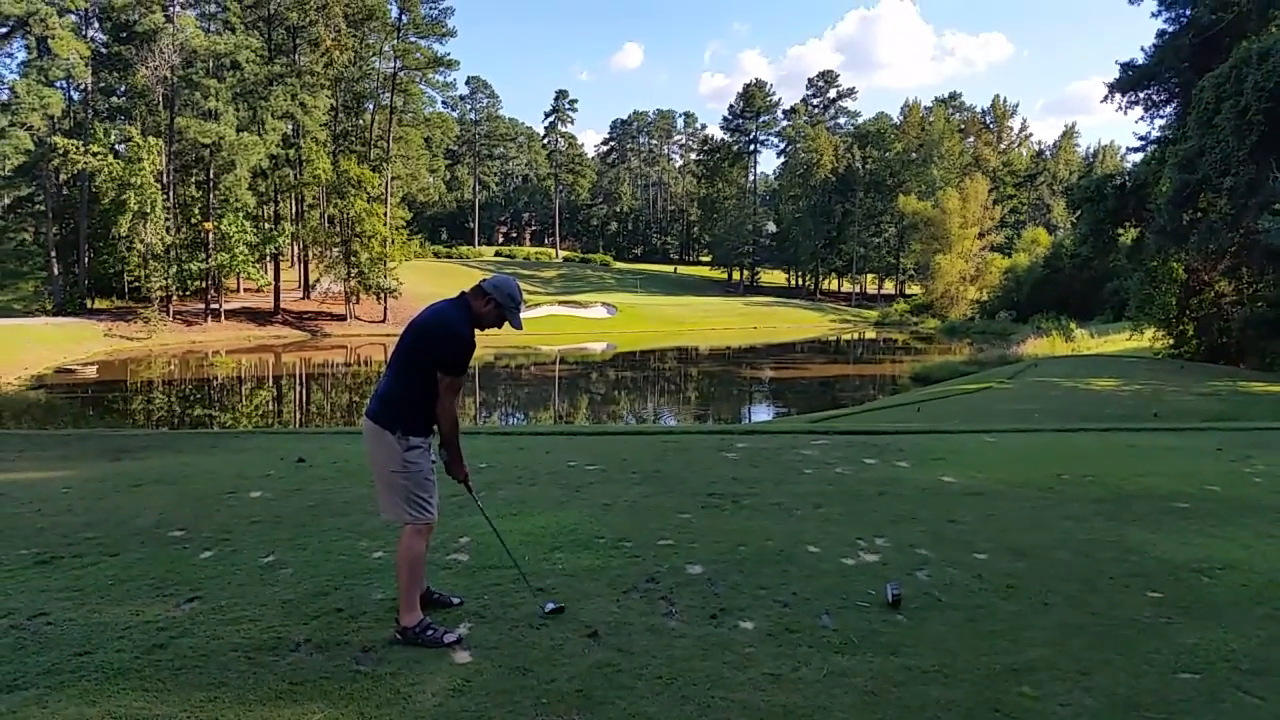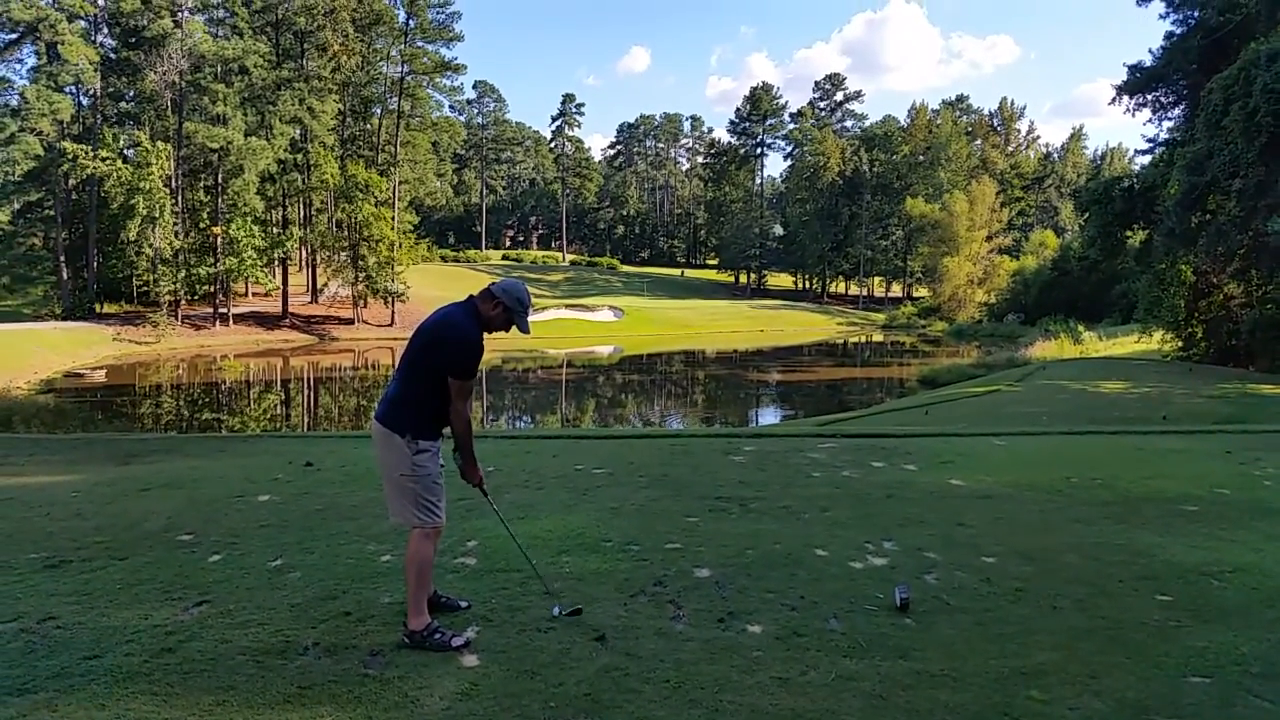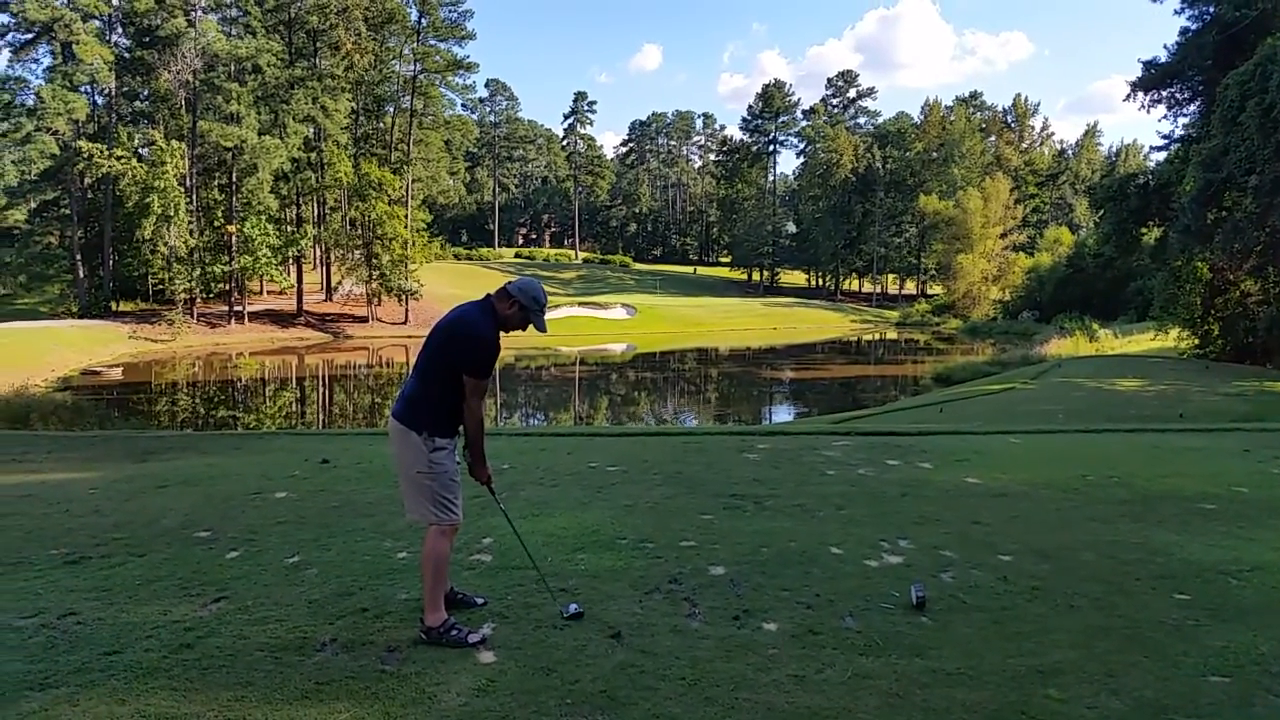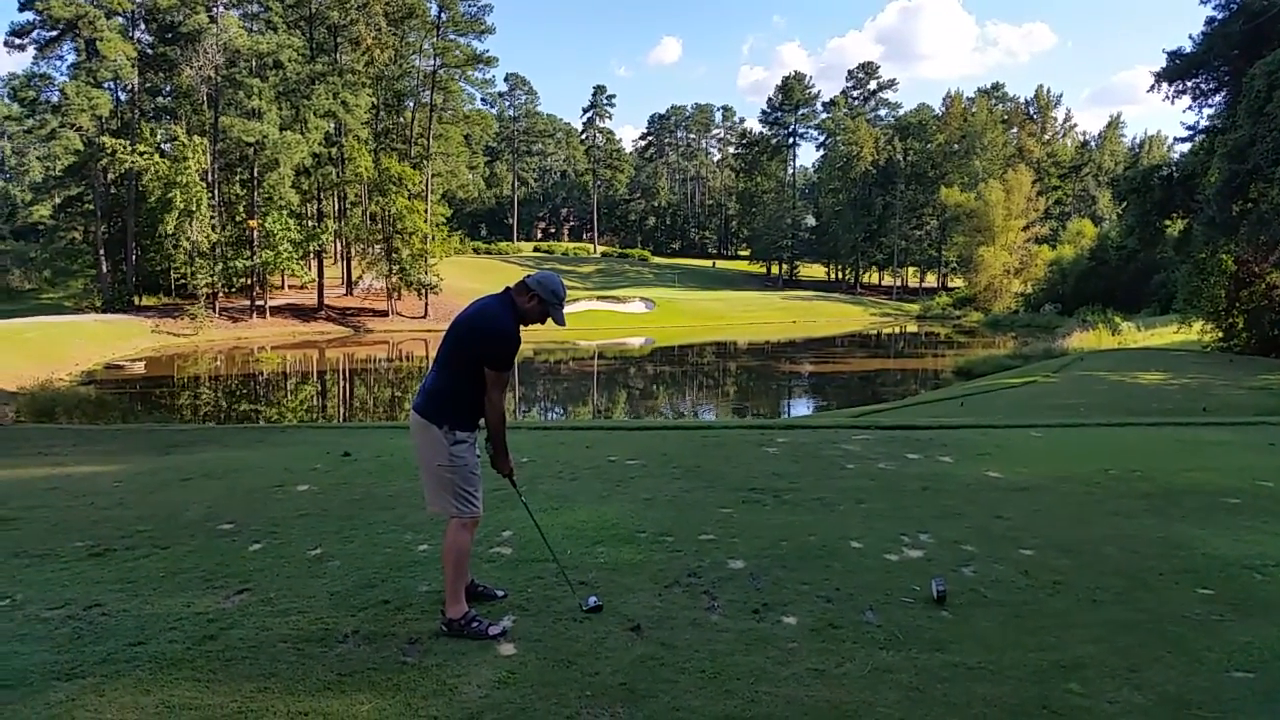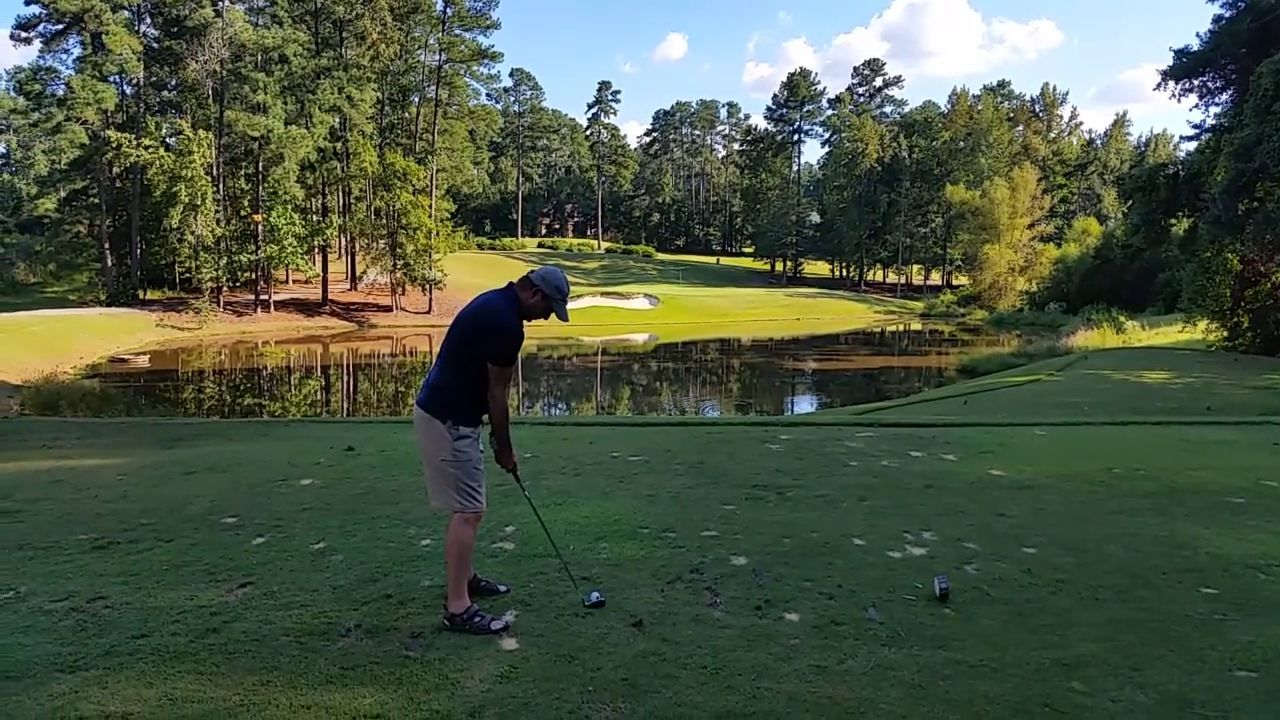
dt=0.5s
person 1, frame 1
left shoulder: (448, 314)
right shoulder: (456, 330)
right elbow: (445, 403)
left wrist: (446, 449)
right wrist: (455, 459)
left hip: (399, 423)
right hip: (398, 430)
left knee: (421, 516)
right knee: (418, 522)
left ankle: (417, 591)
right ankle: (410, 621)
person 1, frame 2
left shoulder: (457, 316)
right shoulder: (465, 334)
right elbow: (458, 406)
left wrist: (462, 454)
right wrist: (469, 463)
left hip: (408, 426)
right hip: (407, 433)
left knee: (427, 521)
right knee: (426, 525)
left ankle: (425, 594)
right ankle: (417, 624)
person 1, frame 3
left shoulder: (473, 315)
right shoulder: (481, 333)
right elbow: (472, 404)
left wrist: (471, 452)
right wrist: (478, 461)
left hip: (423, 424)
right hip: (424, 431)
left knee: (443, 518)
right knee: (443, 523)
left ankle: (441, 590)
right ankle: (434, 620)
person 1, frame 4
left shoulder: (493, 308)
right shoulder: (502, 326)
right elbow: (493, 397)
left wrist: (494, 446)
right wrist: (501, 454)
left hip: (444, 417)
right hip: (445, 425)
left knee: (464, 511)
right knee: (464, 516)
left ankle: (462, 583)
right ankle: (455, 612)
person 1, frame 5
left shoulder: (496, 303)
right shoulder: (505, 322)
right elbow: (496, 393)
left wrist: (498, 441)
right wrist: (504, 449)
left hip: (447, 412)
right hip: (449, 420)
left knee: (467, 506)
right knee: (467, 511)
left ankle: (465, 578)
right ankle: (458, 607)
